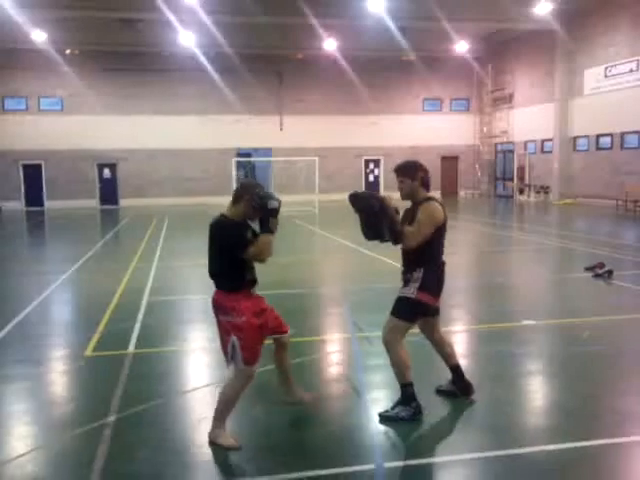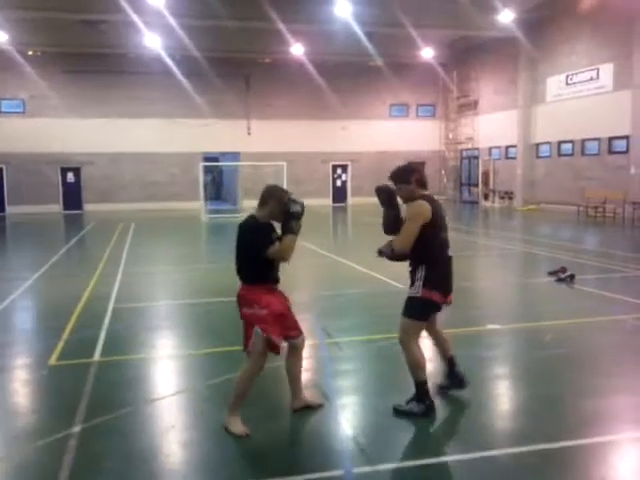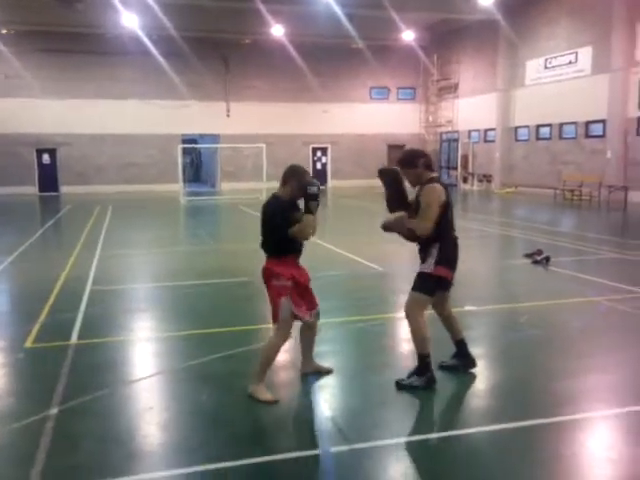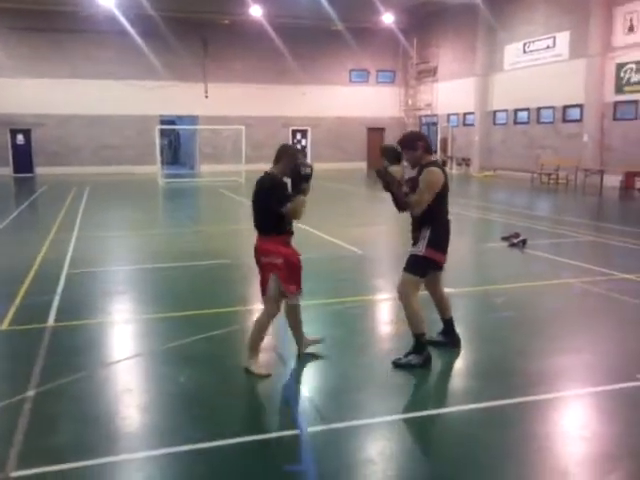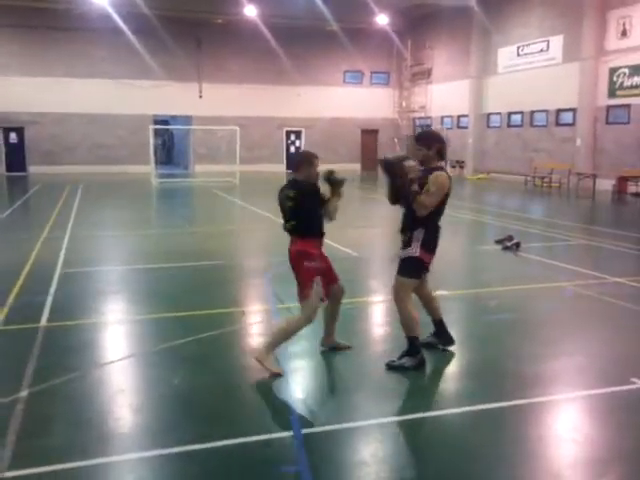
dt=1s
person 1, frame 1
left shoulder: (431, 208)
right shoulder: (415, 208)
left elbow: (410, 241)
right elbow: (400, 237)
left wrist: (391, 212)
left hip: (423, 279)
right hip: (421, 277)
left knee: (391, 337)
right knee: (432, 332)
left ankle: (410, 402)
right ankle: (460, 382)
person 1, frame 2
left shoulder: (418, 207)
right shoulder: (430, 204)
left elbow: (401, 246)
right elbow: (395, 228)
left wrist: (386, 250)
right wrist: (390, 207)
left hip: (428, 277)
right hip: (439, 273)
left knee: (407, 338)
right knee: (430, 326)
left ankle: (423, 400)
right ankle: (454, 375)
person 1, frame 3
left shoulder: (431, 189)
right shoulder: (426, 188)
left elbow: (421, 229)
right elbow: (411, 214)
left wrist: (395, 225)
left hip: (438, 256)
right hip: (438, 255)
left knee: (413, 309)
right knee: (441, 307)
left ankle: (424, 372)
right ankle: (463, 356)
person 1, frame 4
left shoulder: (432, 172)
right shoulder: (423, 170)
left elbow: (414, 207)
right elbow: (409, 202)
left wrist: (393, 182)
right wrist: (395, 179)
left hip: (431, 237)
right hip: (430, 236)
left knee: (406, 291)
right knee: (434, 286)
left ankle: (420, 351)
right ankle: (450, 334)
person 1, frame 5
left shoulder: (438, 177)
right shoulder: (423, 174)
left elbow: (421, 208)
right elbow: (397, 198)
left wrist: (408, 181)
right wrist: (398, 178)
left hip: (421, 239)
right hip: (413, 237)
left knee: (400, 294)
right knee: (420, 288)
left ankle: (414, 354)
right ankle: (441, 334)
person 2, frame 1
left shoulder: (239, 223)
right shoulder: (223, 227)
left elbow: (259, 250)
right elbow: (261, 255)
left wrist: (269, 220)
right wrist: (268, 220)
left hip: (248, 296)
right hip: (232, 304)
left knee: (282, 338)
right knee: (245, 372)
left ankle: (291, 392)
right ankle: (217, 429)
person 2, frame 2
left shoulder: (264, 225)
right shoulder: (251, 228)
left elbow: (281, 251)
right elbow: (283, 255)
left wrist: (290, 224)
right wrist: (293, 223)
left hip: (271, 293)
right hip: (256, 298)
left knee: (297, 342)
right knee: (256, 362)
left ankle: (297, 398)
right ankle: (232, 415)
person 2, frame 3
left shoulder: (288, 202)
right shoulder: (274, 207)
left elbow: (306, 229)
right elbow: (306, 233)
left wrist: (311, 202)
right wrist: (312, 203)
left hip: (292, 267)
right hip: (279, 272)
left knee: (312, 316)
right knee: (282, 332)
left ankle: (308, 363)
right ankle: (257, 383)
person 2, frame 4
left shoulder: (276, 182)
right shoulder: (269, 184)
left elbow: (291, 208)
right elbow: (296, 213)
left wrist: (300, 185)
right wrist: (303, 184)
left hip: (282, 245)
right hip: (271, 248)
left knee: (292, 297)
right knee: (272, 308)
left ankle: (301, 340)
right ankle: (252, 358)
person 2, frame 5
left shoulder: (287, 191)
right shoulder: (307, 188)
right elbow: (329, 214)
left wrist: (325, 197)
right wrist: (336, 193)
left hip: (304, 248)
right hip: (308, 251)
left knee: (337, 292)
right knee: (307, 315)
left ankle: (328, 339)
right ankle: (265, 352)
